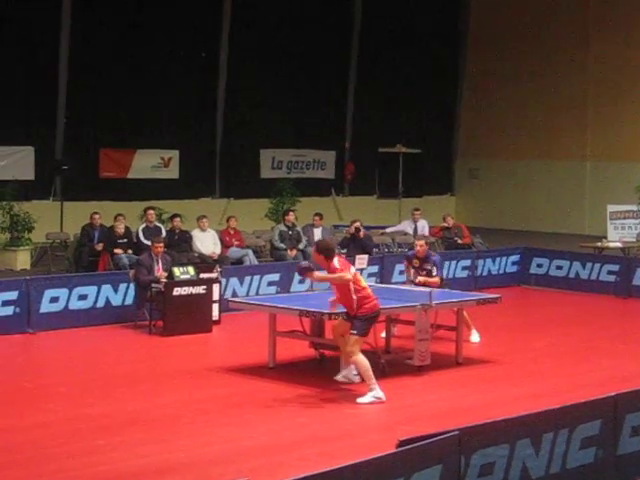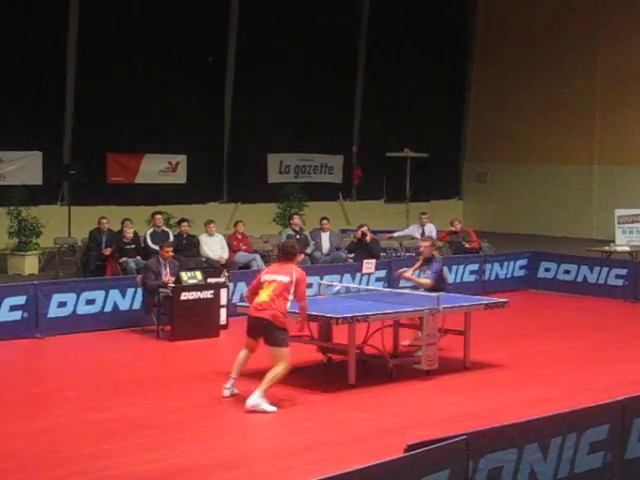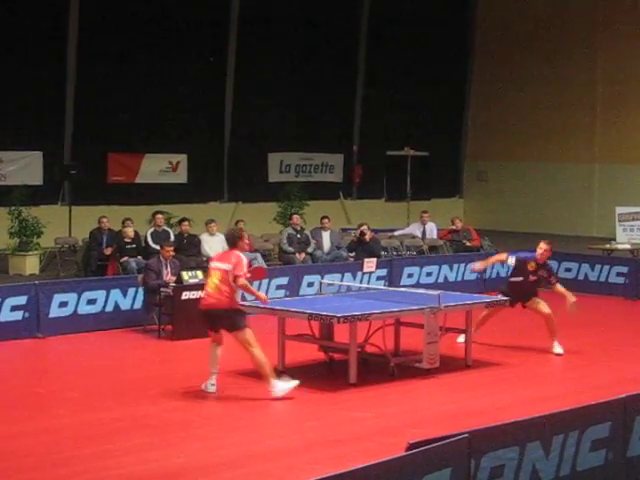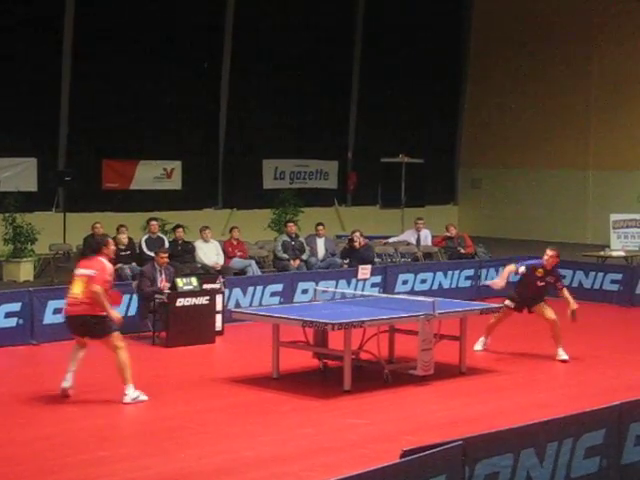
dt=1s
person 1, frame 1
left shoulder: (336, 263)
right shoulder: (334, 263)
left elbow: (347, 277)
left wrist: (323, 277)
right wrist: (340, 297)
left hip: (366, 309)
right hip: (360, 307)
left knee: (351, 350)
right knee: (338, 330)
left ankle: (375, 392)
right ankle: (350, 371)
person 1, frame 2
left shoulder: (267, 270)
right shoulder: (298, 273)
left elbow: (249, 296)
right elbow: (302, 303)
right wrist: (302, 321)
left hip: (254, 316)
right hip: (273, 321)
left knee: (248, 349)
right knee: (283, 365)
left ankle: (229, 385)
right ankle: (256, 397)
person 1, frame 3
left shoulder: (216, 257)
right shoulder: (239, 258)
right elbow: (240, 282)
right wrist: (258, 294)
left hip: (207, 306)
right hip: (225, 307)
left knee: (216, 342)
right knee: (252, 346)
left ankle: (212, 381)
right ankle: (275, 385)
person 1, frame 4
left shoulder: (82, 264)
right shoulder: (105, 266)
right elbow: (97, 291)
right wrist: (110, 311)
left hip: (71, 314)
right hip: (90, 315)
left knee: (80, 346)
right knee: (120, 348)
left ankle: (68, 380)
right ankle: (129, 391)
person 2, frame 1
left shoulder: (435, 260)
right shoulder: (410, 256)
left elbow: (437, 282)
left wrist: (424, 279)
right wrist: (411, 278)
left hip: (436, 287)
right hip: (418, 286)
left ankle: (472, 330)
person 2, frame 2
left shoulder: (435, 264)
right shoulder: (425, 254)
left elbow: (427, 283)
left wrist: (411, 277)
right wrist: (411, 270)
left hip: (436, 292)
right hip: (429, 292)
right ankle: (417, 337)
person 2, frame 3
left shoulder: (547, 269)
right shoulder: (525, 257)
left elbow: (555, 284)
right elbow: (503, 257)
left wrist: (568, 296)
right wrist: (484, 263)
left hip: (528, 295)
right hip: (509, 293)
left knee: (547, 313)
right knee: (488, 313)
left ankle: (555, 342)
person 2, frame 4
left shoulder: (556, 275)
right shoulder: (533, 265)
left elbow: (562, 289)
right elbow: (511, 268)
left wrist: (571, 302)
right wrist: (502, 279)
left hip: (536, 300)
right hip: (517, 297)
left knee: (553, 319)
right knee: (494, 321)
left ankle: (559, 350)
right ankle: (484, 340)
